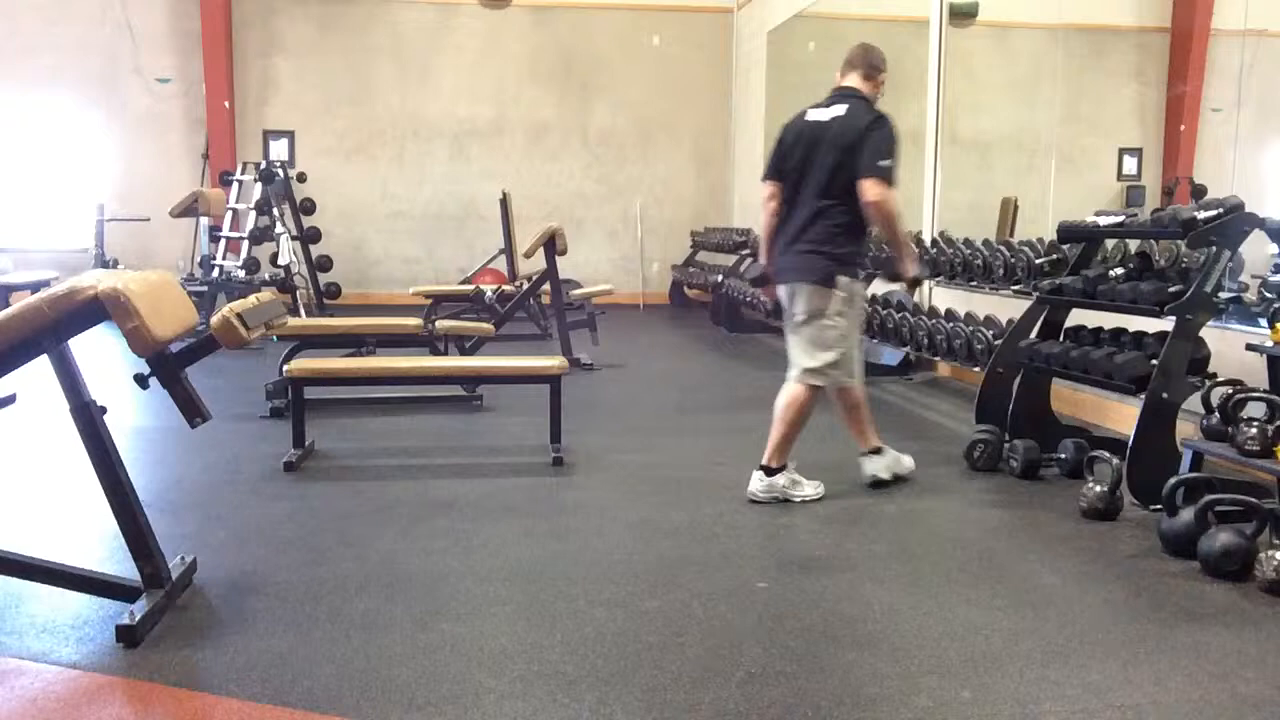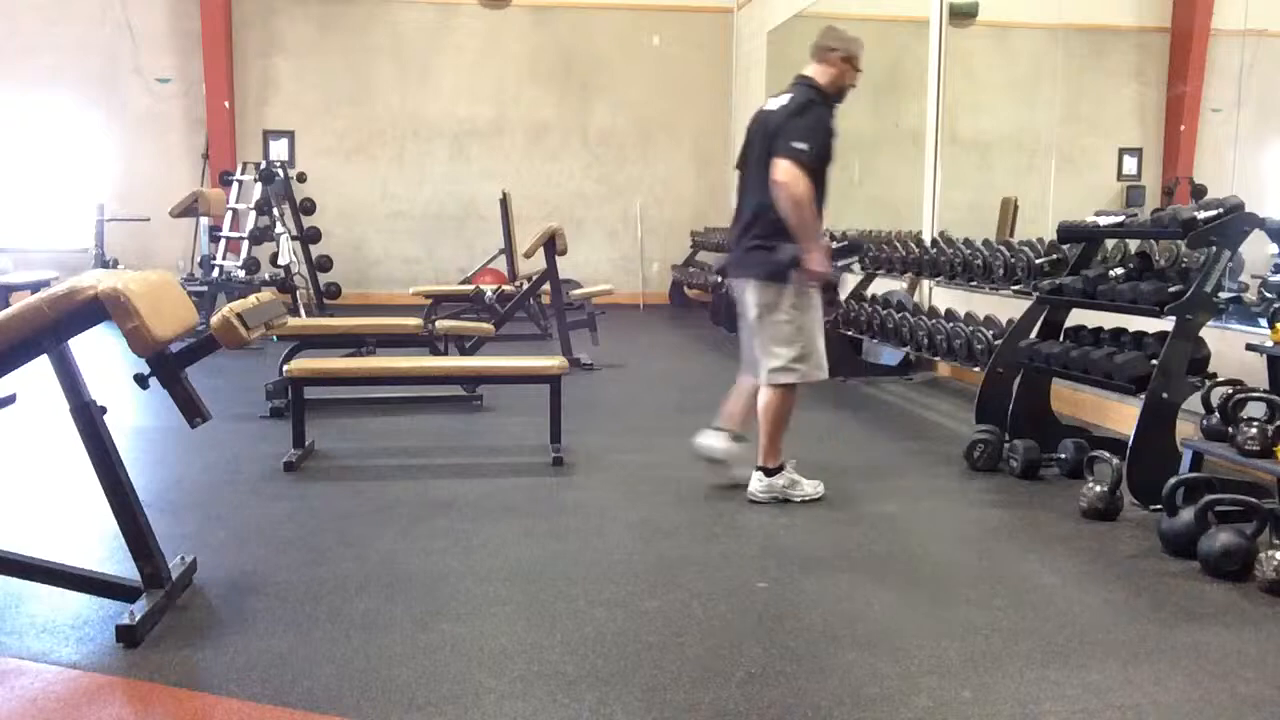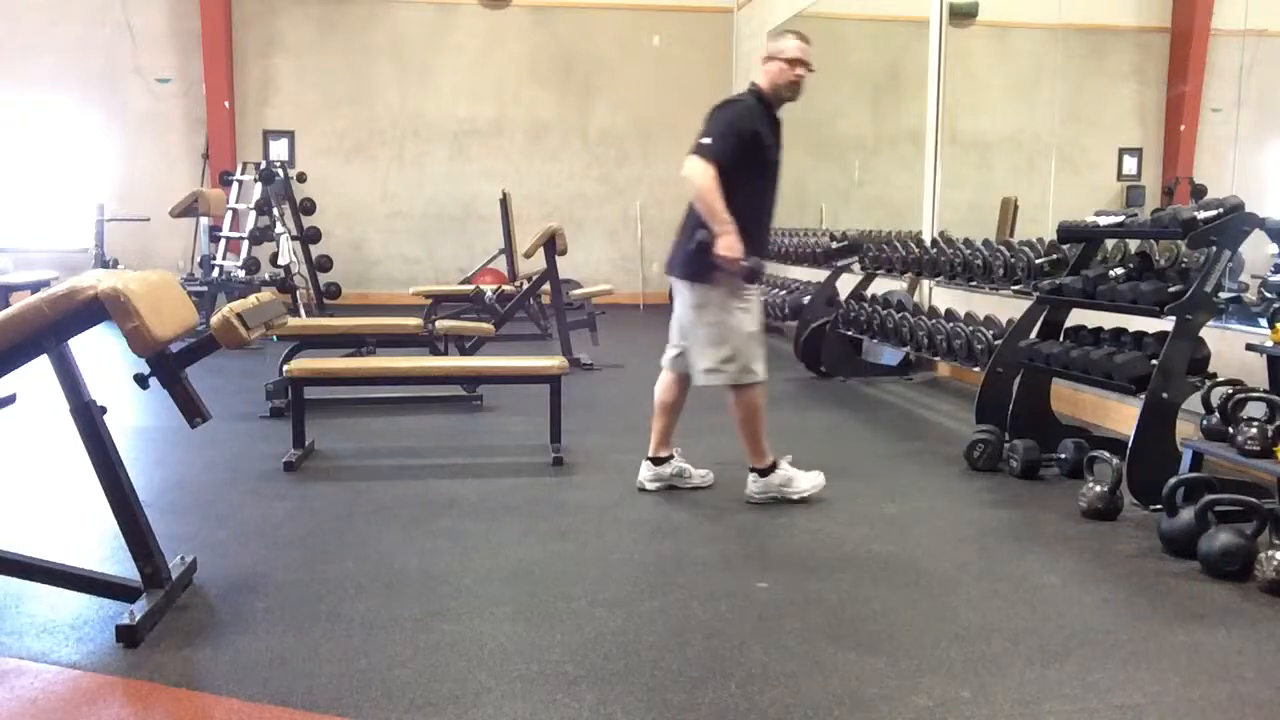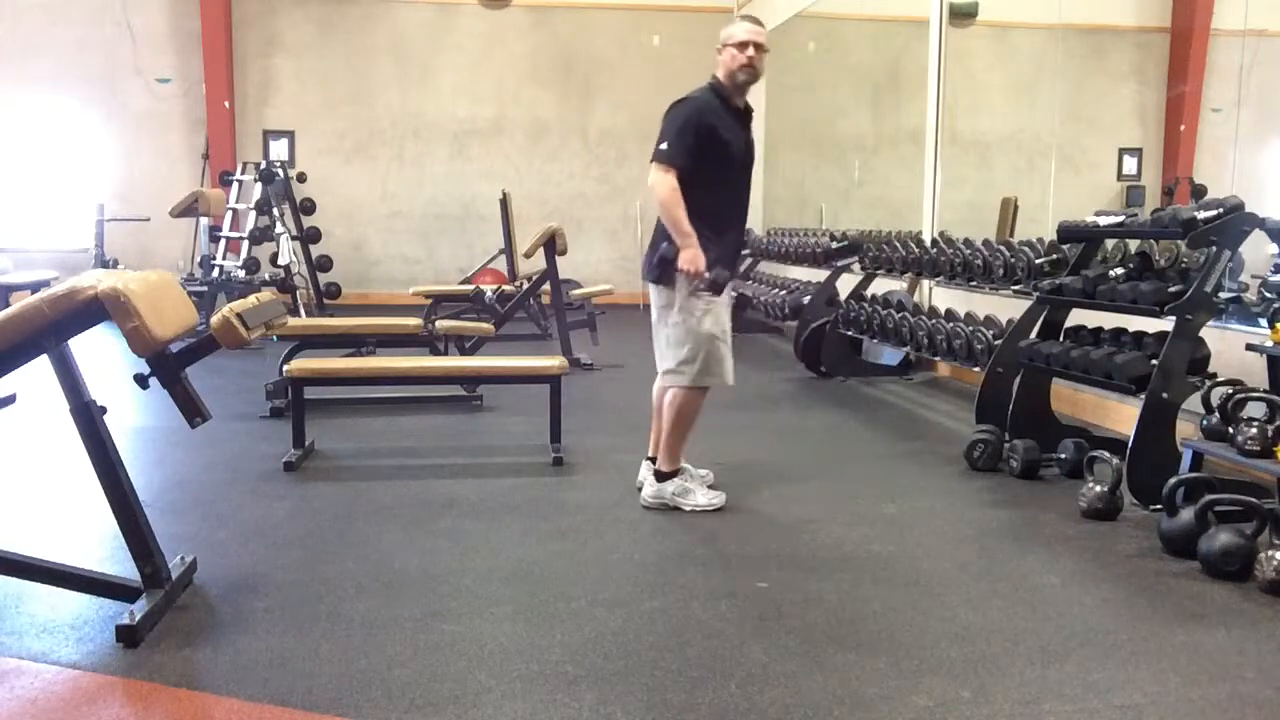
dt=0.3s
person 1, frame 1
left shoulder: (799, 122)
right shoulder: (873, 123)
left elbow: (771, 198)
right elbow: (874, 197)
left wrist: (767, 262)
right wrist: (905, 255)
left hip: (791, 263)
right hip: (830, 266)
left knee: (840, 367)
right knee: (812, 373)
left ankle: (875, 455)
right ankle: (771, 473)
person 1, frame 2
left shoulder: (773, 107)
right shoulder: (812, 110)
left elbow: (752, 179)
right elbow: (786, 178)
right wrist: (814, 247)
left hip: (749, 255)
right hip: (780, 260)
left knee: (763, 362)
right knee: (787, 366)
left ankle: (723, 433)
right ankle: (770, 474)
person 1, frame 3
left shoulder: (764, 121)
right shoulder: (739, 111)
right elbow: (697, 169)
right wrist: (726, 234)
left hip: (701, 263)
right hip: (717, 265)
left knee: (683, 363)
right knee: (743, 371)
left ankle: (659, 461)
right ankle: (767, 472)
person 1, frame 4
left shoulder: (740, 116)
right shoulder: (696, 109)
right elbow: (661, 179)
right wrist: (687, 245)
left hip: (711, 265)
right hip: (689, 267)
left knee: (676, 368)
right knee: (697, 373)
left ankle: (657, 461)
right ankle: (666, 477)
